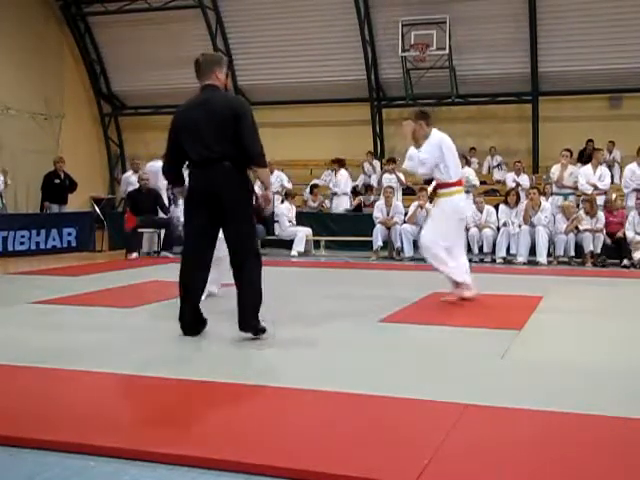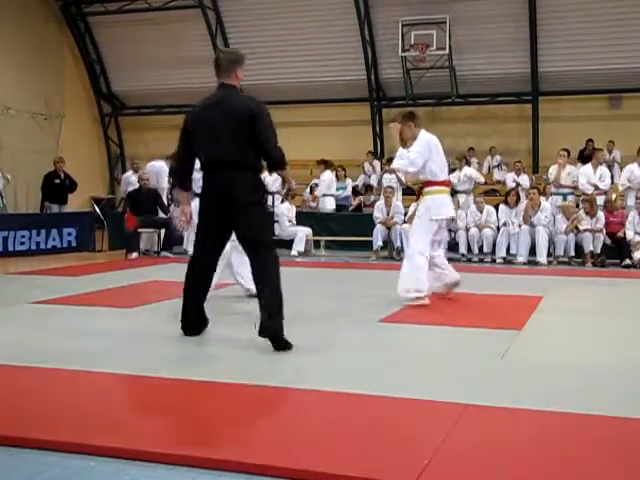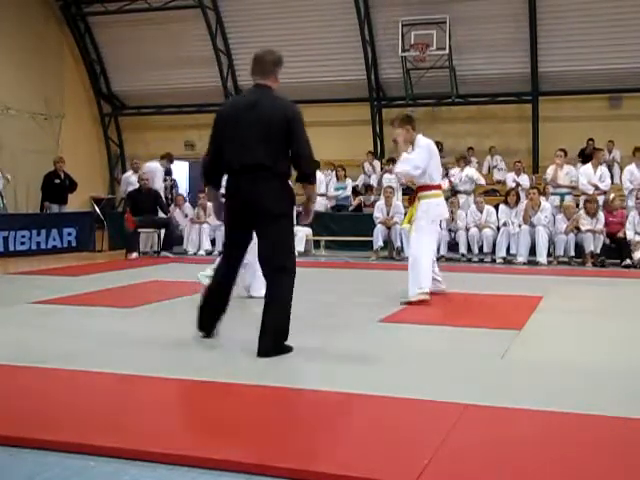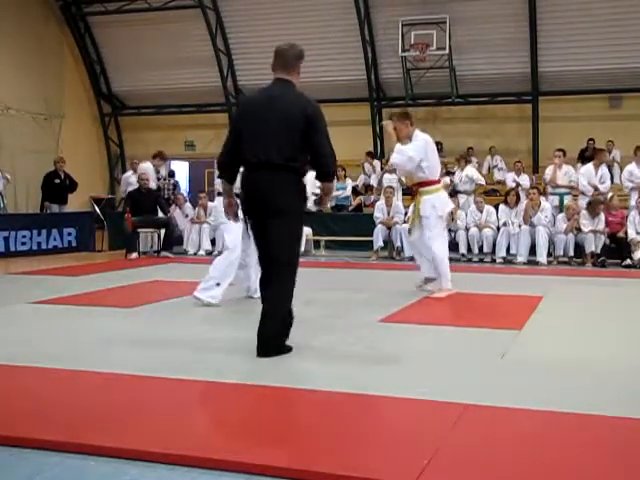
dt=0.3s
person 1, frame 1
left shoulder: (182, 113)
right shoulder: (236, 105)
left elbow: (172, 162)
right elbow: (253, 151)
left wrist: (183, 191)
right wrist: (266, 186)
left hip: (199, 185)
right hip: (233, 183)
left knee: (195, 254)
right knee: (245, 254)
left ankle: (190, 321)
right ankle: (249, 318)
person 1, frame 2
left shoulder: (197, 112)
right shoulder: (252, 107)
left elbow: (182, 162)
right elbow: (272, 152)
left wrist: (183, 203)
right wrist: (287, 179)
left hip: (213, 189)
right hip: (246, 187)
left knee: (203, 256)
right knee: (263, 256)
left ankle: (192, 321)
right ankle: (272, 324)
person 1, frame 3
left shoulder: (227, 110)
right shoulder: (286, 111)
left elbow: (212, 162)
right elbow: (304, 163)
left wrist: (216, 199)
right wrist: (309, 201)
left hip: (237, 192)
right hip: (272, 194)
left knee: (229, 259)
right knee: (280, 268)
left ankle: (208, 320)
right ankle: (271, 341)
person 1, frame 4
left shoulder: (248, 103)
right shoulder: (306, 107)
left elbow: (229, 155)
right elbow: (324, 158)
left wrist: (228, 193)
right wrist: (327, 191)
left hip: (253, 187)
right hip: (286, 189)
left knee: (267, 262)
right knee: (283, 265)
left ankle: (274, 329)
right ankle: (270, 340)
person 2, frame 1
left shoulder: (435, 140)
right shoulder: (439, 139)
left elbow: (419, 167)
right elbow: (429, 169)
left wrist: (409, 140)
right wrist: (413, 141)
left hip: (449, 201)
right hip: (455, 199)
left knee: (430, 242)
right knee: (452, 247)
left ankle: (461, 281)
right ankle: (463, 287)
person 2, frame 2
left shoulder: (425, 140)
right shoulder: (425, 140)
left elbow: (407, 165)
right elbow: (414, 168)
left wrist: (396, 140)
right wrist: (404, 145)
left hip: (433, 199)
right hip: (438, 198)
left knee: (418, 246)
right knee: (433, 246)
left ankle: (419, 294)
right ankle: (449, 278)
person 2, frame 3
left shoulder: (424, 145)
right shoulder: (417, 146)
left elbow: (408, 171)
right elbow: (407, 175)
left wrist: (401, 145)
right wrist: (402, 148)
left hip: (429, 203)
right hip: (427, 202)
left knee: (420, 247)
right knee: (424, 246)
left ankle: (421, 291)
right ankle: (435, 283)
person 2, frame 4
left shoulder: (422, 140)
right shoulder: (413, 142)
left elbow: (402, 161)
right elbow: (405, 170)
left wrist: (392, 137)
left hip: (432, 199)
right hip: (425, 198)
left knee: (435, 243)
right knee: (418, 238)
left ankle: (444, 286)
right ankle: (431, 274)
